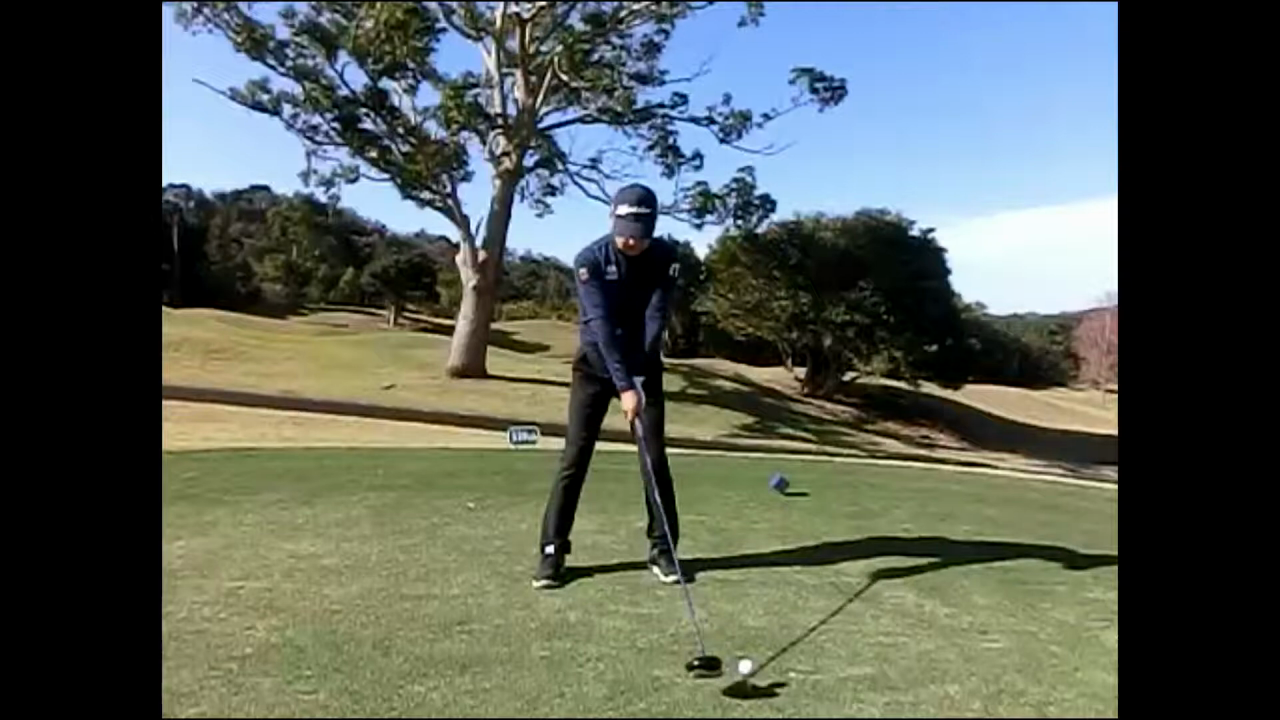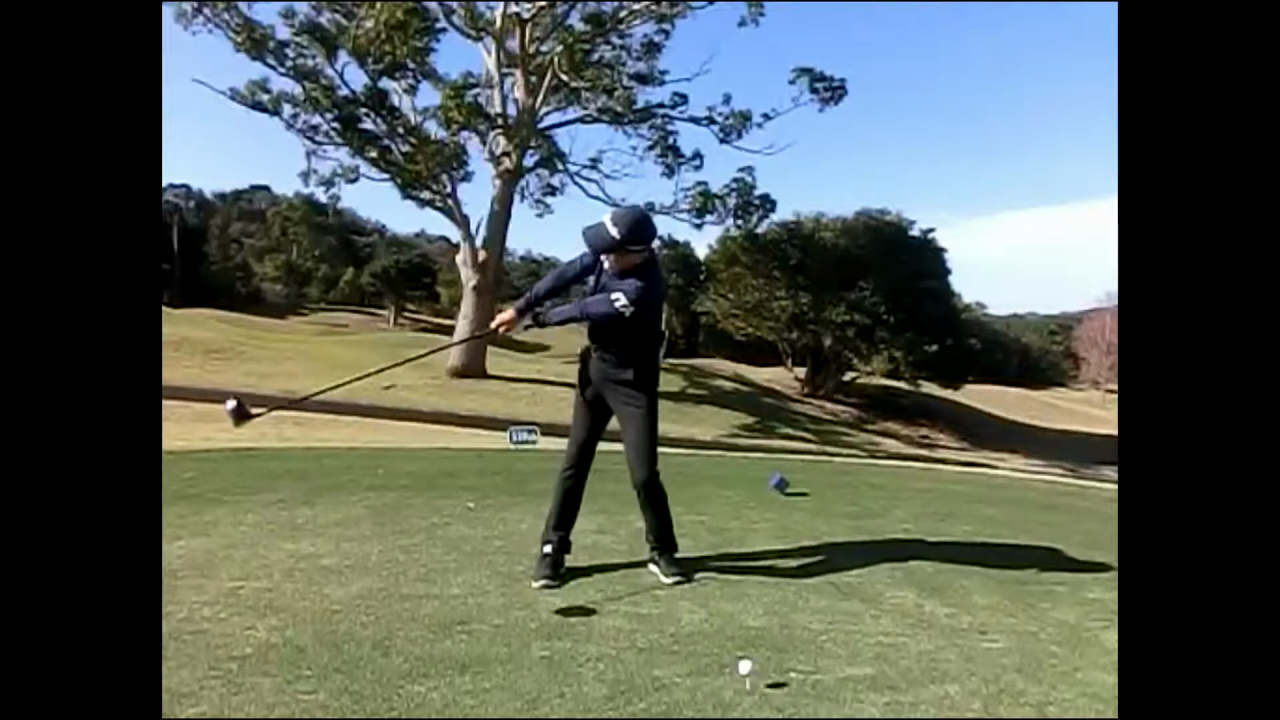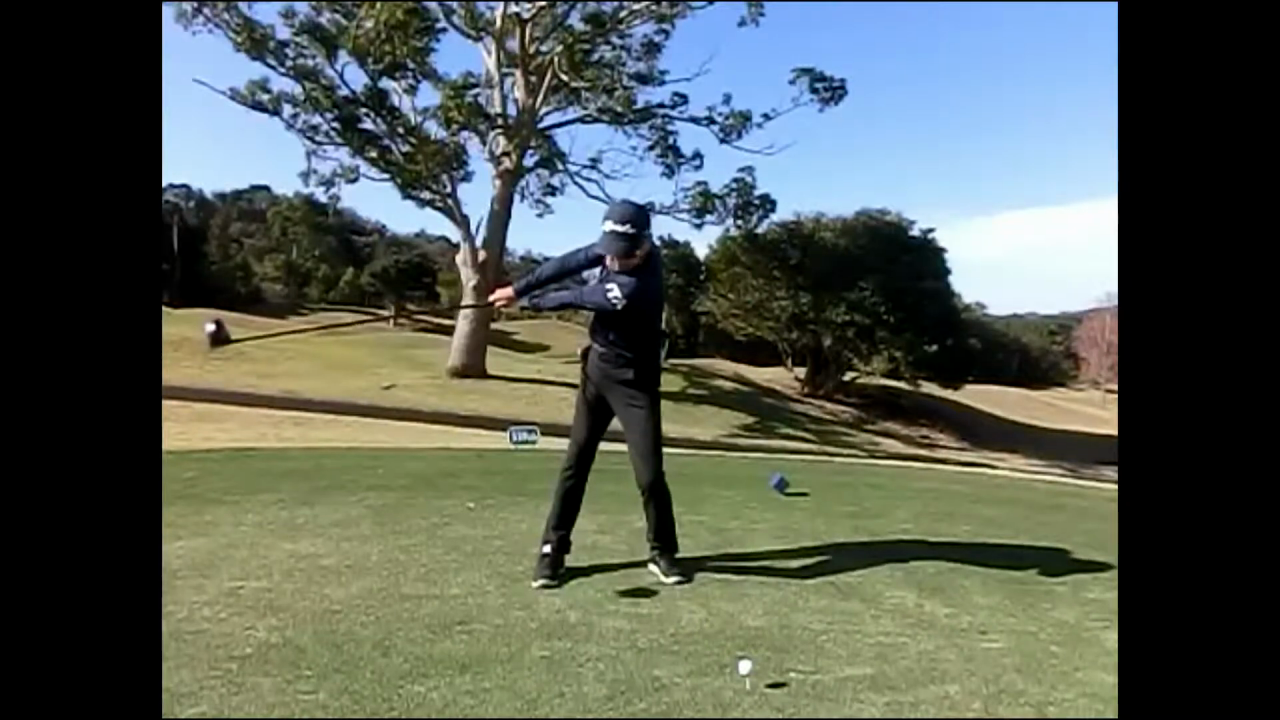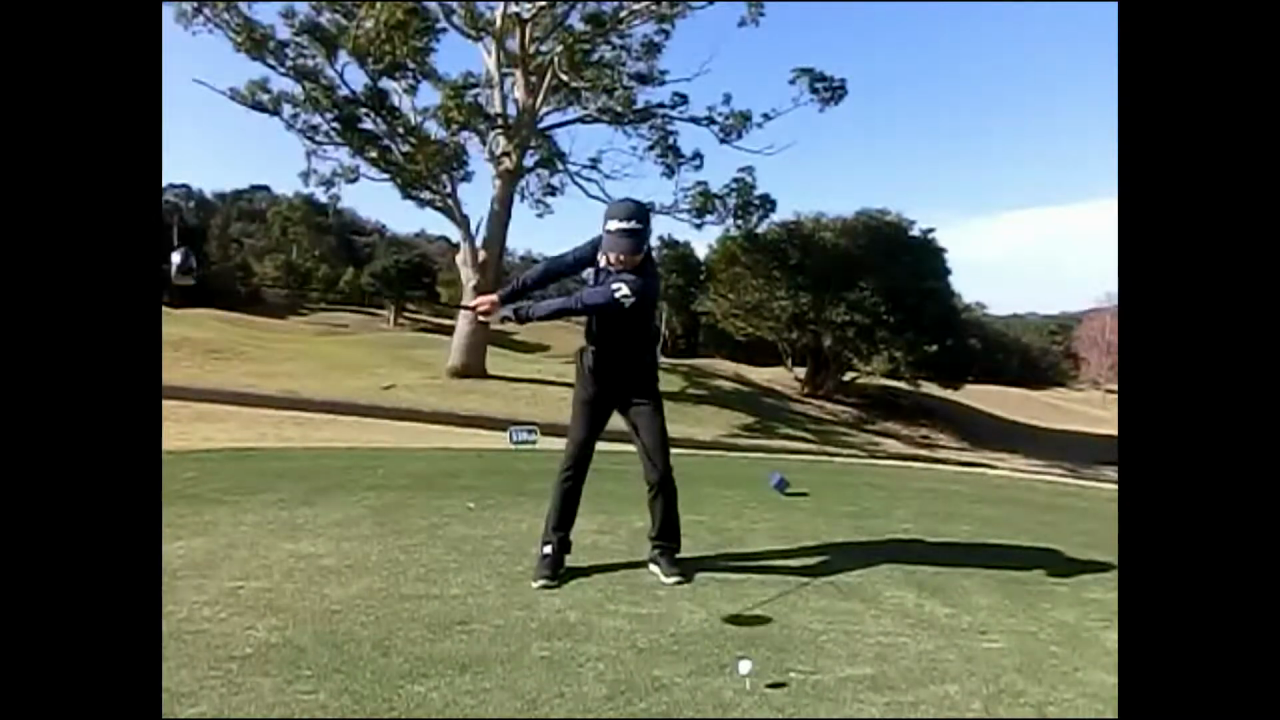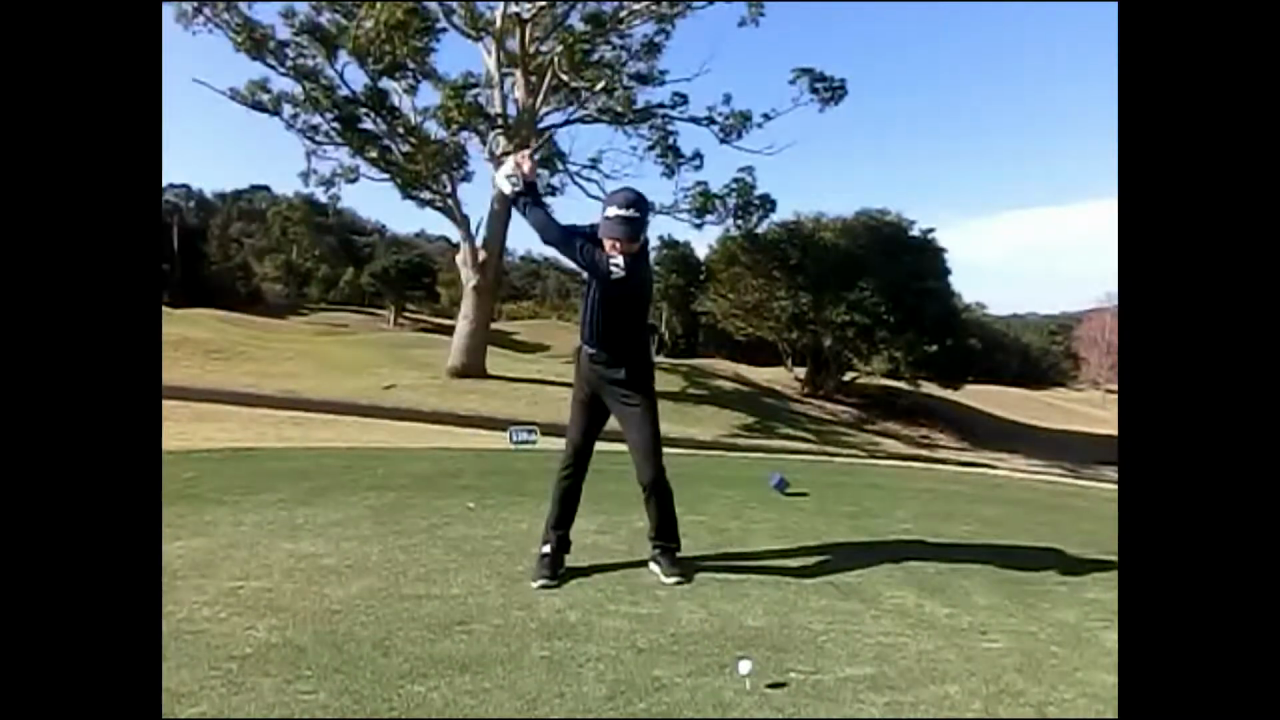
dt=1s
person 1, frame 1
left shoulder: (665, 258)
right shoulder: (589, 260)
left elbow: (655, 320)
right elbow: (602, 325)
left wrist: (637, 380)
right wrist: (622, 385)
left hip: (643, 366)
right hip: (594, 365)
left knee: (655, 459)
right knee: (574, 458)
left ankle: (662, 550)
right ankle: (553, 550)
person 1, frame 2
left shoulder: (641, 290)
right shoulder: (618, 250)
left elbow: (582, 311)
right elbow: (570, 272)
left wrist: (535, 318)
right wrist: (521, 306)
left hip: (633, 378)
right hip: (596, 365)
left knee: (644, 473)
right knee: (574, 461)
left ankle: (662, 551)
right ankle: (553, 549)
person 1, frame 3
left shoulder: (637, 287)
right shoulder: (618, 246)
left elbow: (577, 298)
right elbow: (571, 262)
left wrist: (531, 301)
right wrist: (518, 288)
left hip: (634, 378)
right hip: (597, 367)
left knee: (649, 474)
right knee: (575, 461)
left ankle: (662, 553)
right ankle: (553, 549)
person 1, frame 4
left shoulder: (639, 284)
right shoulder: (605, 245)
left elbow: (574, 305)
right elbow: (556, 268)
left wrist: (515, 314)
right wrist: (503, 295)
left hip: (634, 377)
right hip: (594, 368)
left knee: (659, 470)
right knee: (573, 463)
left ankle: (663, 551)
right ankle: (552, 549)
person 1, frame 5
left shoulder: (629, 270)
right shoulder: (604, 235)
left elbow: (559, 239)
right elbow: (558, 234)
left wrist: (520, 193)
right wrist: (530, 187)
left hip: (628, 376)
right hip: (590, 368)
left knee: (651, 471)
right knee: (572, 462)
left ankle: (664, 551)
right ankle: (552, 550)
